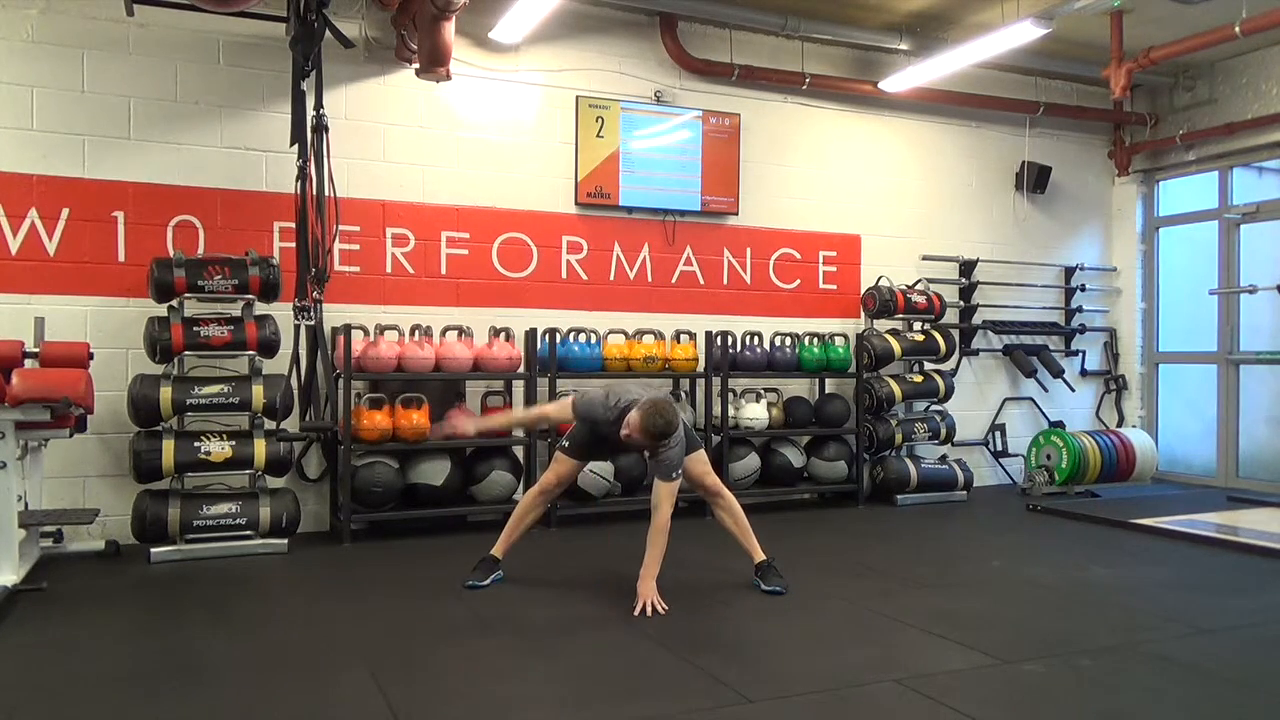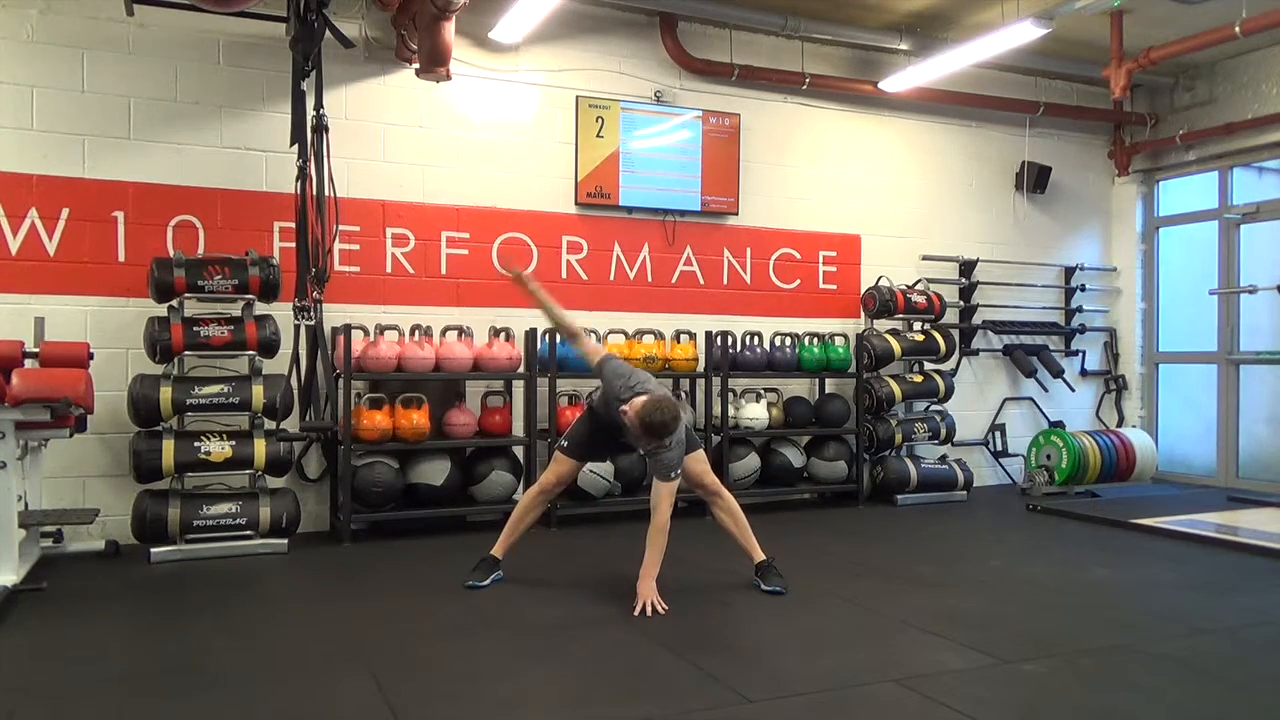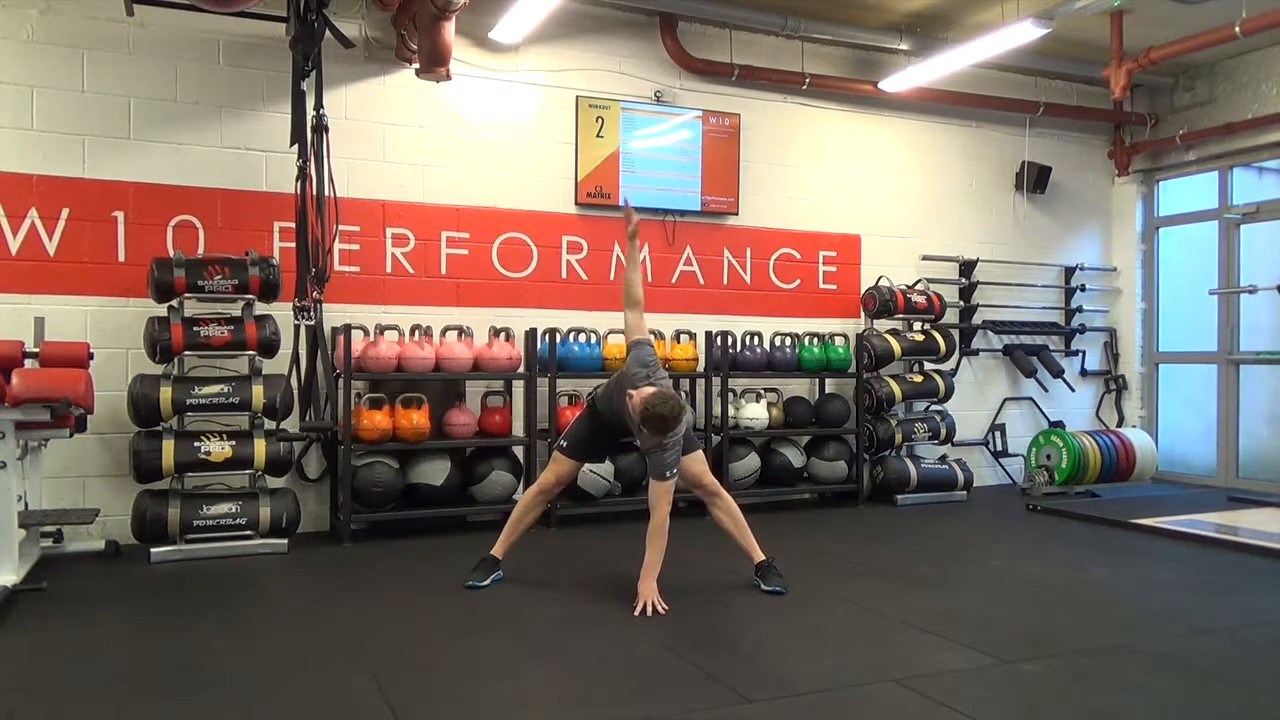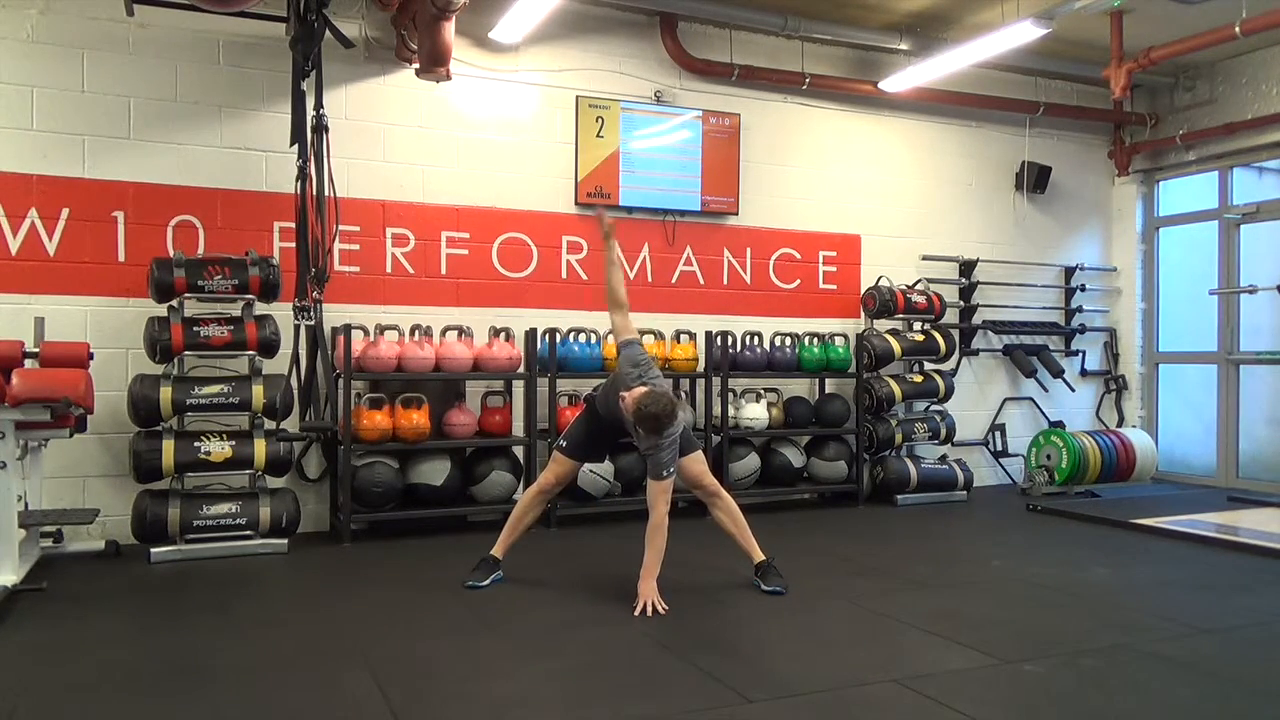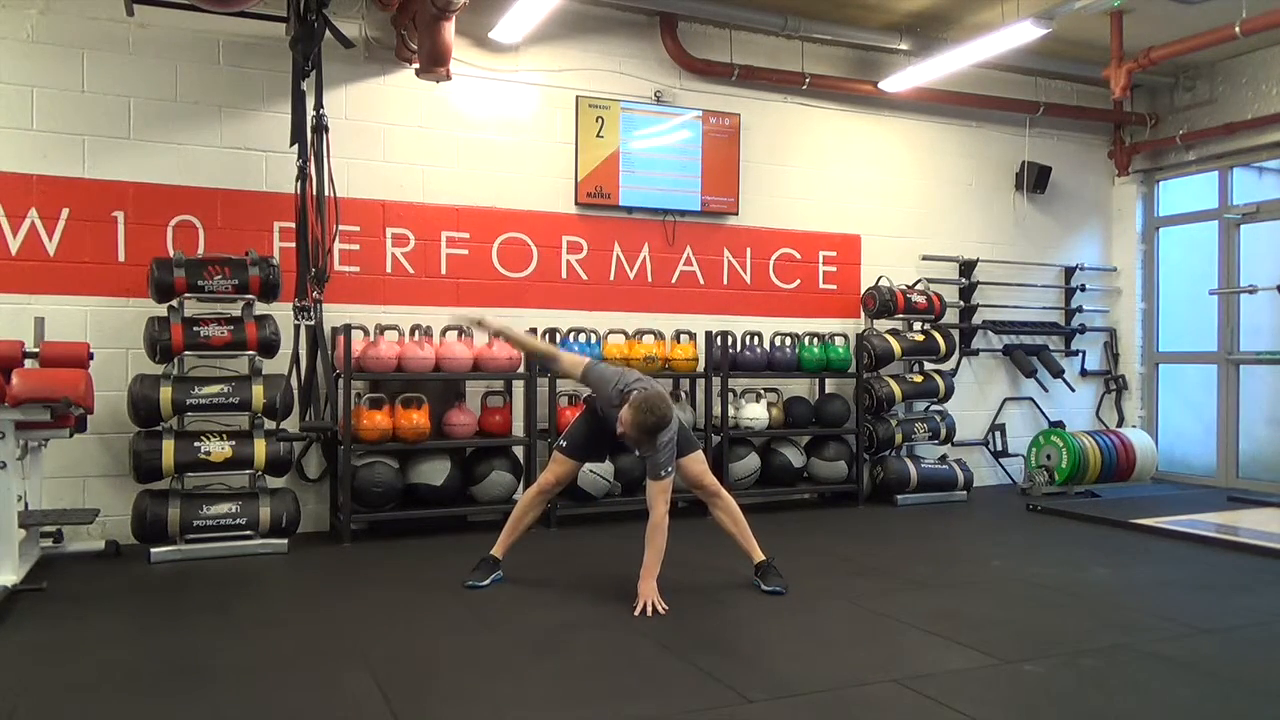
dt=0.3s
person 1, frame 1
left shoulder: (671, 443)
right shoulder: (609, 404)
left elbow: (662, 513)
right elbow: (544, 414)
left wrist: (647, 580)
right wrist: (478, 425)
left hip: (660, 427)
right hip: (602, 422)
left knee: (712, 487)
right knee: (550, 483)
left ankle: (762, 564)
right ankle: (492, 559)
person 1, frame 2
left shoulder: (667, 442)
right shoulder: (626, 381)
left elbow: (660, 515)
right elbow: (578, 337)
left wrist: (647, 581)
right wrist: (532, 288)
left hip: (657, 431)
right hip: (601, 413)
left knee: (710, 489)
right knee: (548, 485)
left ankle: (763, 564)
right ankle: (494, 558)
person 1, frame 3
left shoulder: (666, 442)
right shoulder: (646, 372)
left elbow: (660, 512)
right elbow: (633, 307)
left wrist: (648, 582)
right wrist: (632, 242)
left hip: (656, 422)
right hip: (603, 411)
left knee: (709, 488)
right knee: (549, 483)
left ankle: (762, 564)
right ankle: (494, 559)
person 1, frame 4
left shoulder: (663, 440)
right shoulder: (638, 369)
left elbow: (658, 511)
right elbow: (618, 309)
left wrist: (648, 582)
right wrist: (611, 243)
left hip: (654, 422)
right hip: (601, 411)
left knee: (708, 488)
right knee: (548, 483)
left ankle: (763, 565)
right ankle: (493, 561)
person 1, frame 5
left shoulder: (663, 439)
right shoulder: (615, 386)
left elbow: (659, 510)
right elbow: (556, 357)
left wrist: (648, 579)
right wrist: (502, 330)
left hip: (656, 426)
right hip: (601, 412)
left knee: (709, 487)
right knee: (548, 483)
left ankle: (762, 564)
right ankle: (494, 559)
